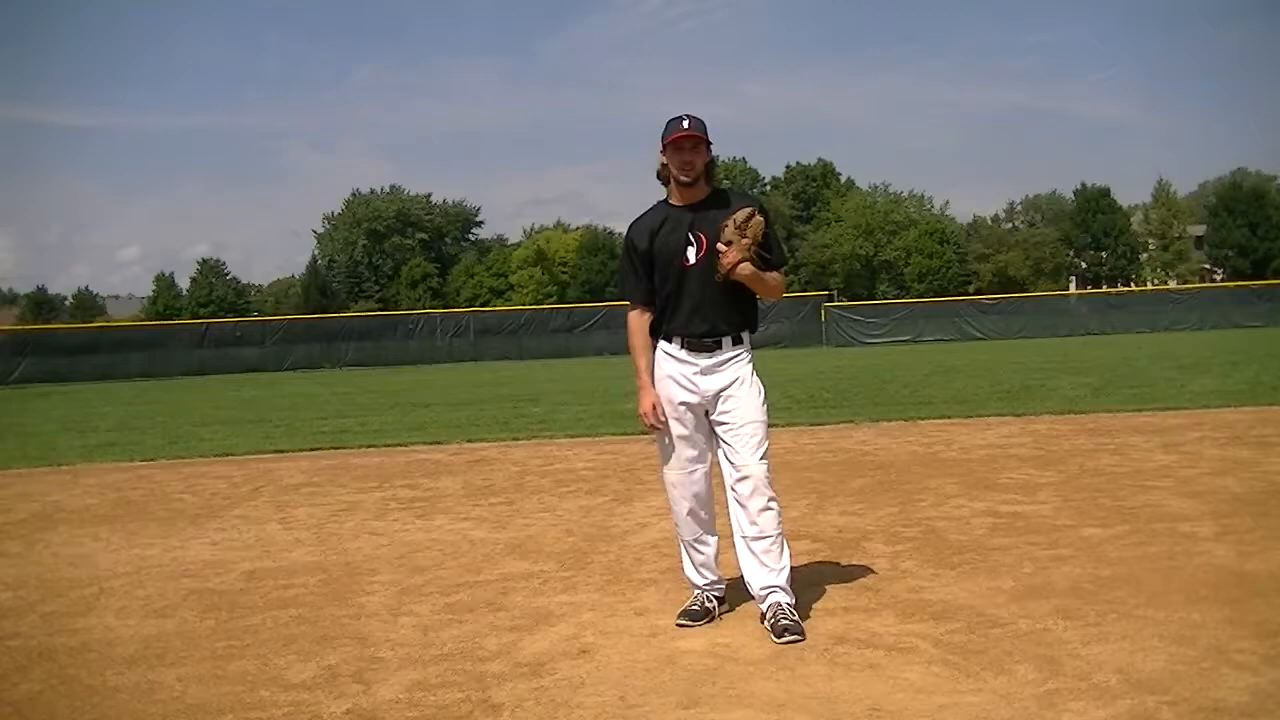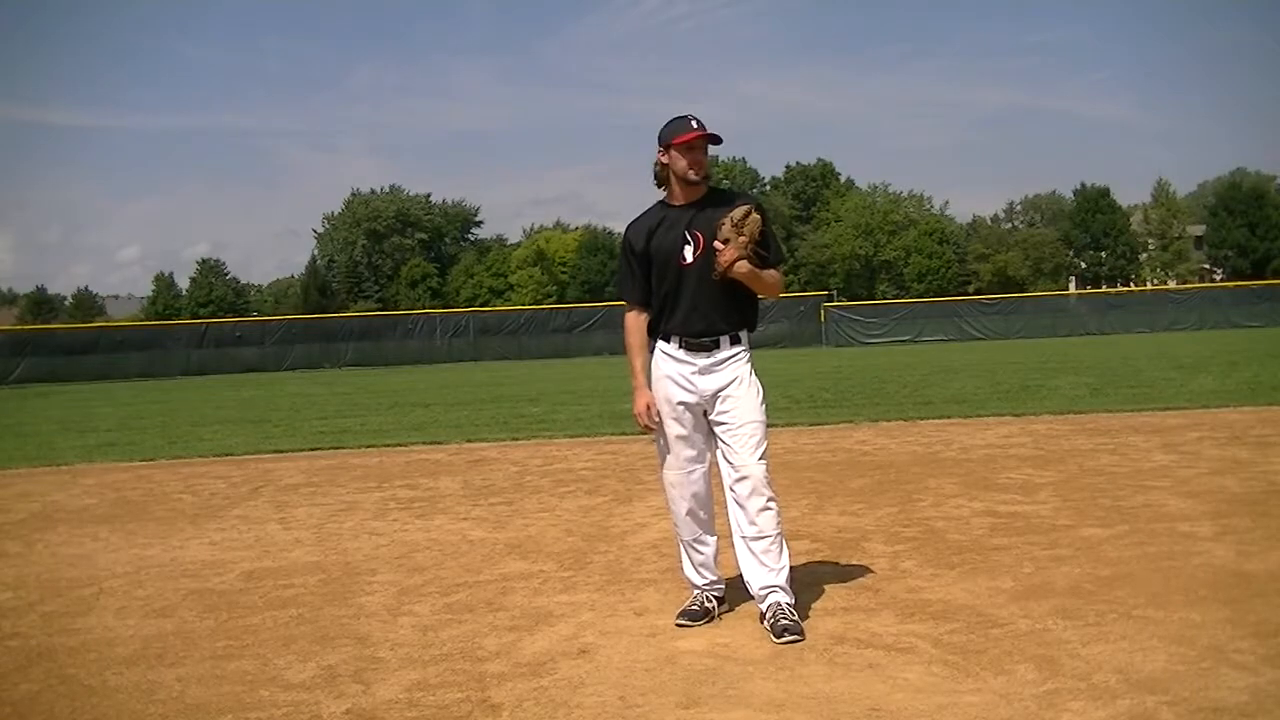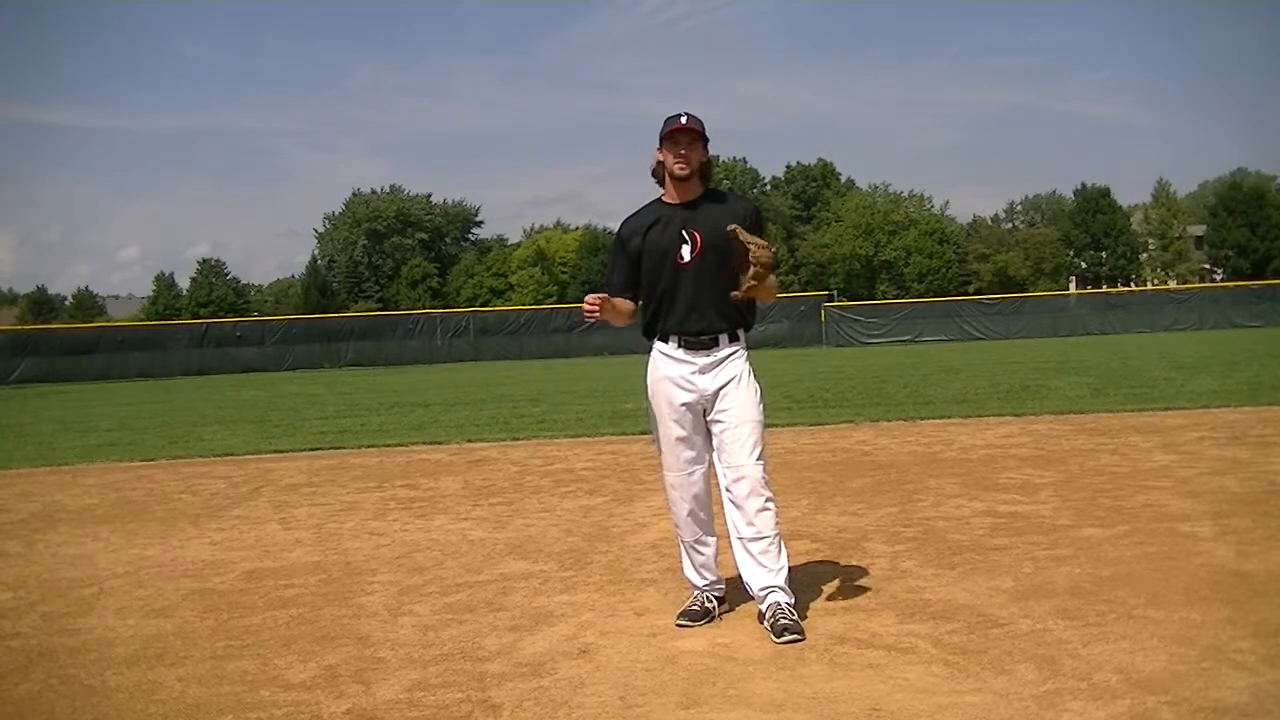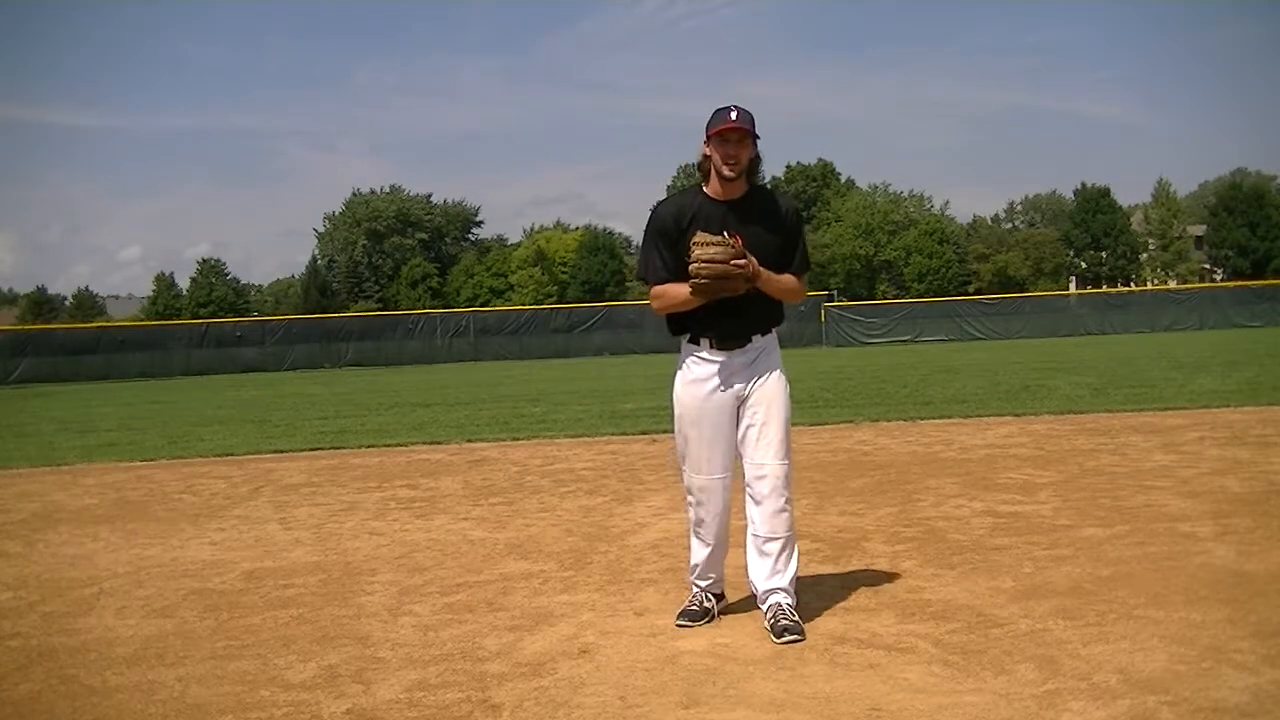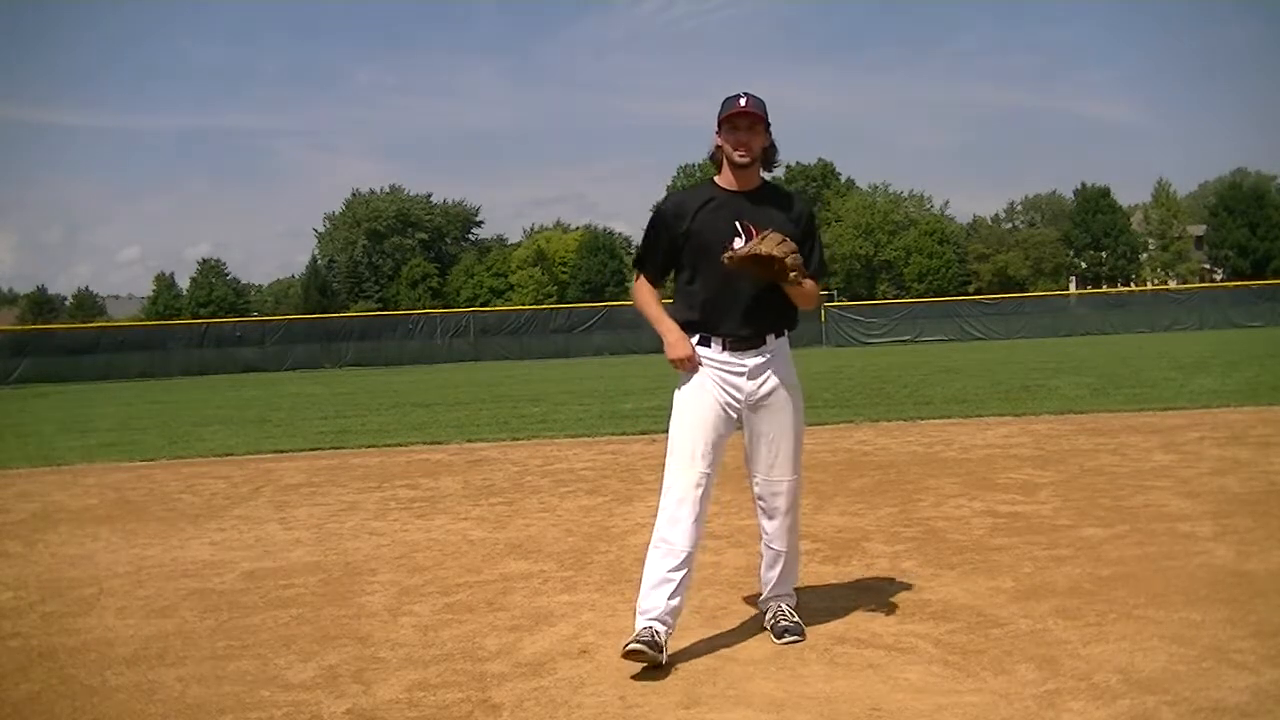
dt=0.7s
person 1, frame 1
left shoulder: (744, 210)
right shoulder: (645, 228)
left elbow: (777, 286)
right elbow: (639, 312)
left wrist: (747, 272)
right wrist: (644, 385)
left hip: (734, 362)
right hip: (674, 365)
left knee: (752, 478)
right knee: (684, 483)
left ankle: (775, 596)
right ankle: (706, 588)
person 1, frame 2
left shoulder: (740, 208)
right shoulder: (643, 229)
left elbow: (776, 284)
right elbow: (637, 311)
left wrist: (743, 270)
right wrist: (640, 385)
left hip: (732, 361)
right hip: (672, 364)
left knee: (750, 477)
right knee: (684, 483)
left ankle: (775, 596)
right ankle: (706, 588)
person 1, frame 3
left shoulder: (738, 211)
right shoulder: (637, 226)
left elbow: (765, 288)
right elbow: (627, 307)
left wrist: (763, 275)
right wrist: (603, 307)
left hip: (728, 360)
right hip: (669, 364)
left knee: (746, 477)
right knee: (684, 484)
left ankle: (773, 595)
right ankle: (706, 588)
person 1, frame 4
left shoulder: (780, 212)
right shoulder: (673, 213)
left elbow: (797, 290)
right elbow: (659, 298)
left wrist: (757, 275)
left hip: (761, 358)
right hip: (700, 362)
left knee: (769, 479)
right knee: (704, 482)
left ankle: (776, 596)
right ankle: (707, 587)
person 1, frame 5
left shoulder: (793, 210)
right shoulder: (680, 207)
left elbow: (811, 298)
right elbow: (643, 281)
left wrist: (785, 274)
right wrist: (670, 330)
left hip: (771, 361)
right hip: (706, 364)
left knee: (779, 490)
right knee: (684, 486)
left ankle: (778, 600)
right ankle: (653, 624)
